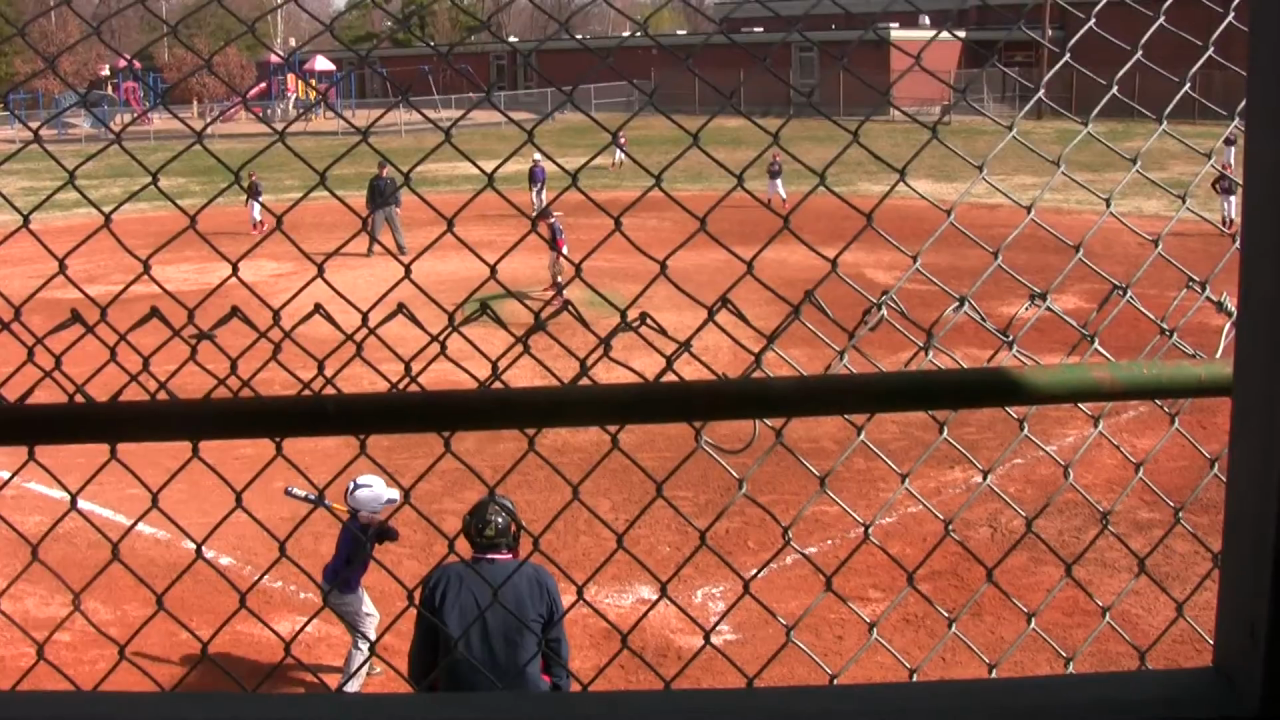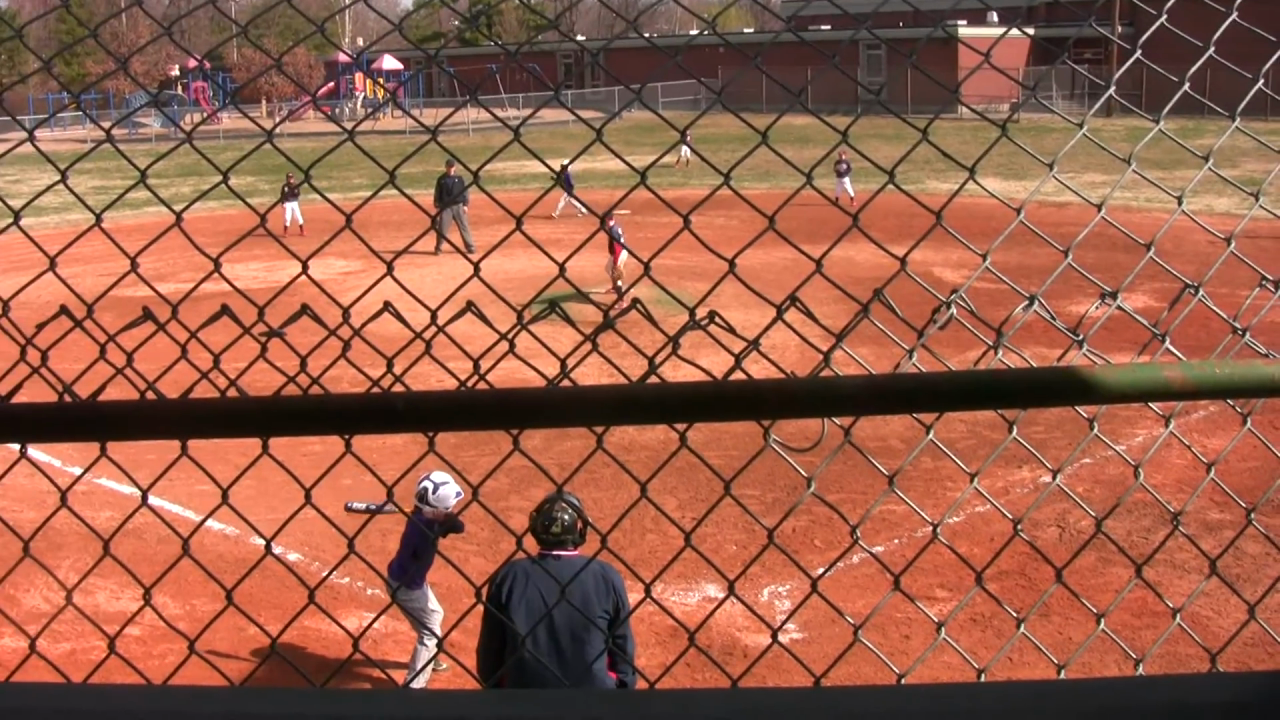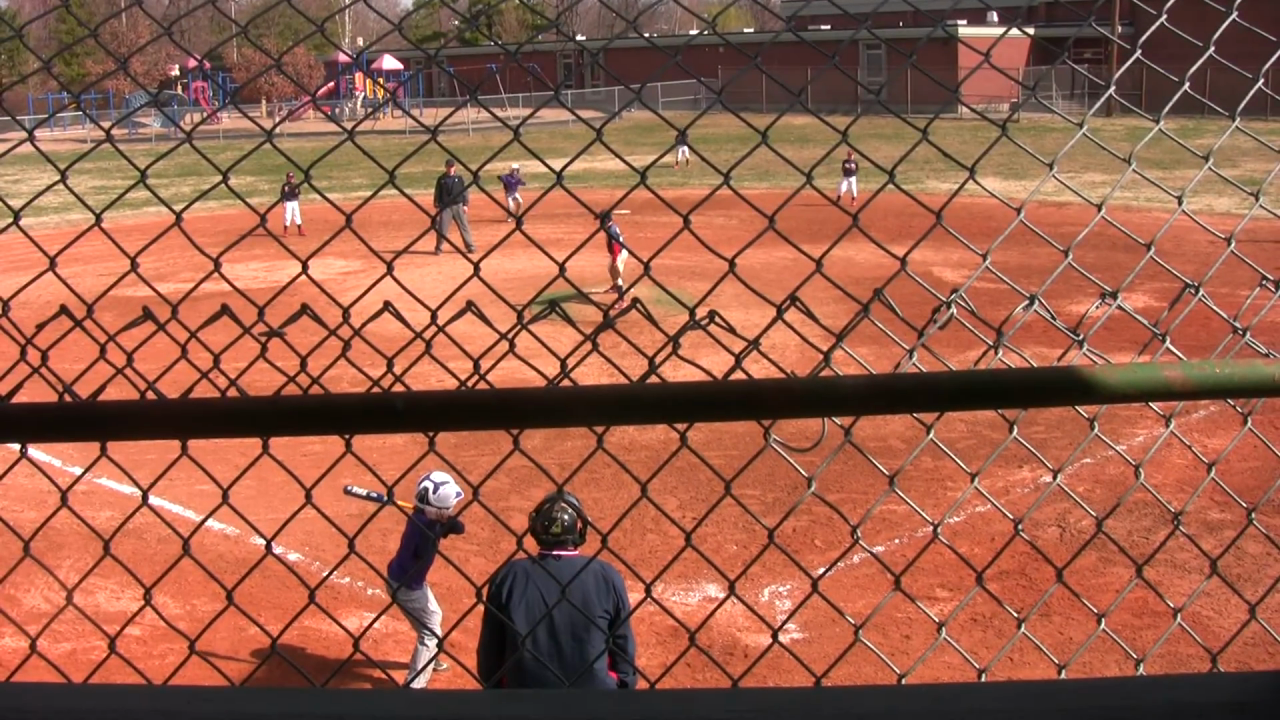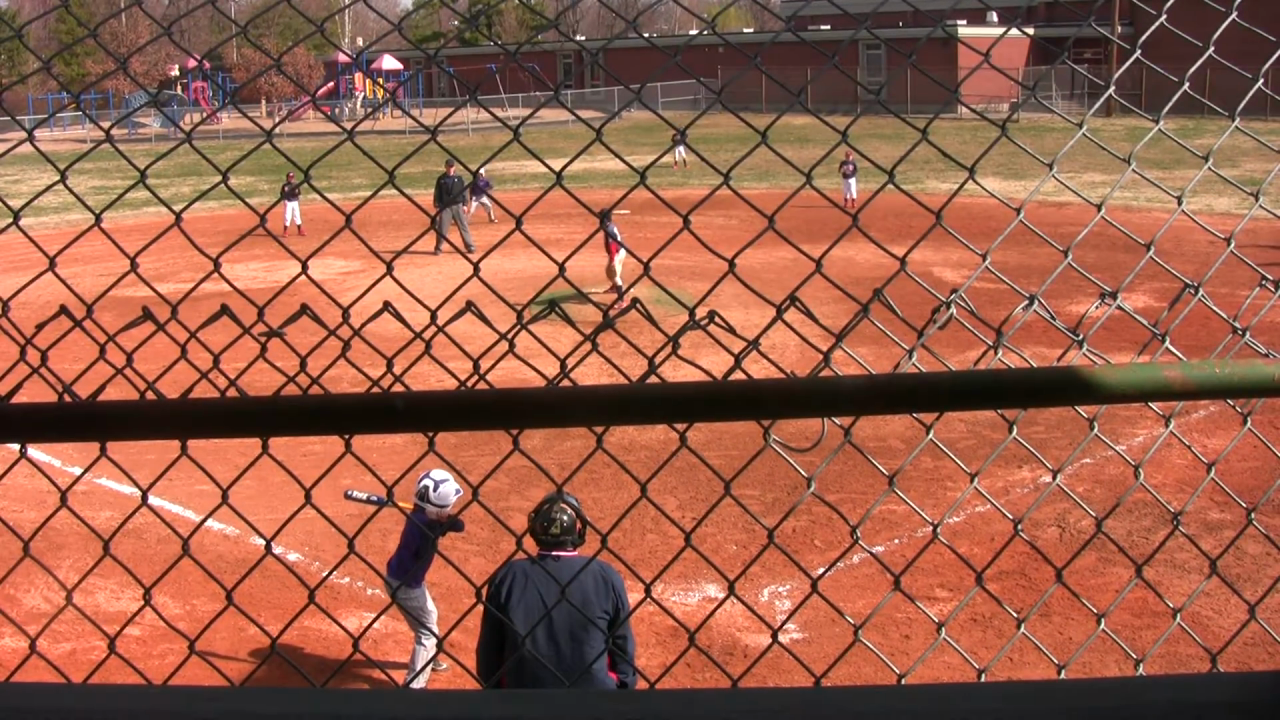
dt=1s
person 1, frame 1
left shoulder: (365, 522)
right shoulder: (355, 529)
left elbow: (393, 535)
left wrist: (380, 524)
right wrist: (369, 527)
left hip: (349, 583)
right hip: (340, 588)
left knee: (371, 619)
right knee: (365, 634)
left ankle: (360, 662)
right ankle: (348, 689)
person 1, frame 2
left shoulder: (428, 517)
right shoulder: (422, 523)
left elbow: (459, 527)
left wrist: (446, 517)
right wrist: (434, 519)
left hip: (412, 579)
right hip: (406, 584)
left knee: (435, 615)
right knee: (430, 631)
left ankle: (427, 658)
right ankle: (414, 684)
person 1, frame 3
left shoulder: (428, 517)
right shoulder: (423, 523)
left elbow: (459, 529)
left wrist: (446, 519)
right wrist: (438, 521)
left hip: (412, 579)
right hip: (406, 584)
left knee: (435, 616)
right knee: (431, 632)
left ankle: (428, 658)
right ankle: (414, 684)
person 1, frame 4
left shoulder: (426, 515)
right shoulder: (423, 522)
left elbow: (459, 526)
left wrist: (445, 518)
right wrist: (438, 521)
left hip: (409, 578)
right hip: (405, 583)
left knee: (430, 616)
right knee: (428, 631)
left ankle: (428, 659)
right ankle: (414, 685)
person 2, frame 1
left shoulder: (441, 580)
right shoulder: (540, 580)
left elbow: (422, 655)
right elbow: (556, 652)
left wrist: (425, 690)
right wrist: (560, 689)
person 2, frame 2
left shoulder: (508, 577)
right shoulder: (606, 577)
left elbow: (489, 650)
right elbow: (623, 648)
left wrist: (493, 687)
right wrist: (625, 686)
left hip: (524, 691)
right hip: (592, 689)
person 2, frame 3
left shoulder: (508, 577)
right shoulder: (606, 577)
left elbow: (490, 650)
right elbow: (623, 647)
left wrist: (493, 687)
right wrist: (625, 685)
left hip: (525, 688)
right hip: (593, 686)
person 2, frame 4
left shoulder: (508, 577)
right shoulder: (606, 577)
left elbow: (489, 650)
right elbow: (622, 647)
right wrist: (625, 685)
right hip: (592, 690)
